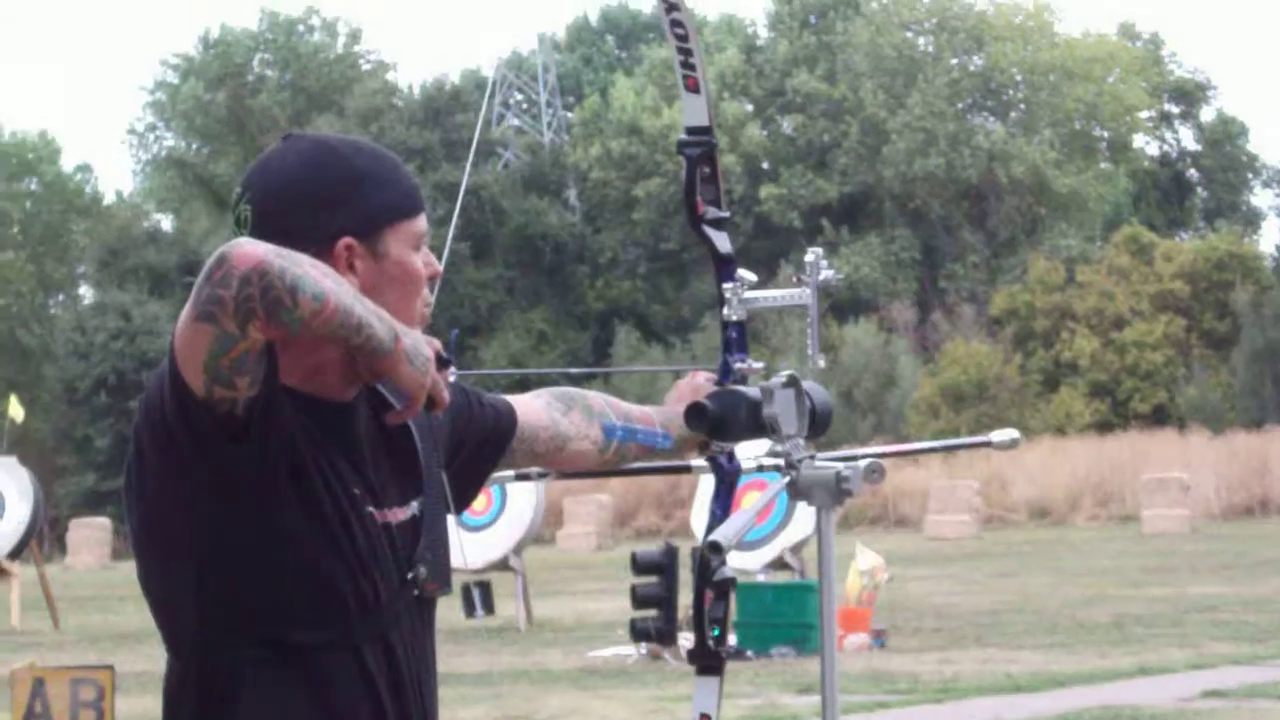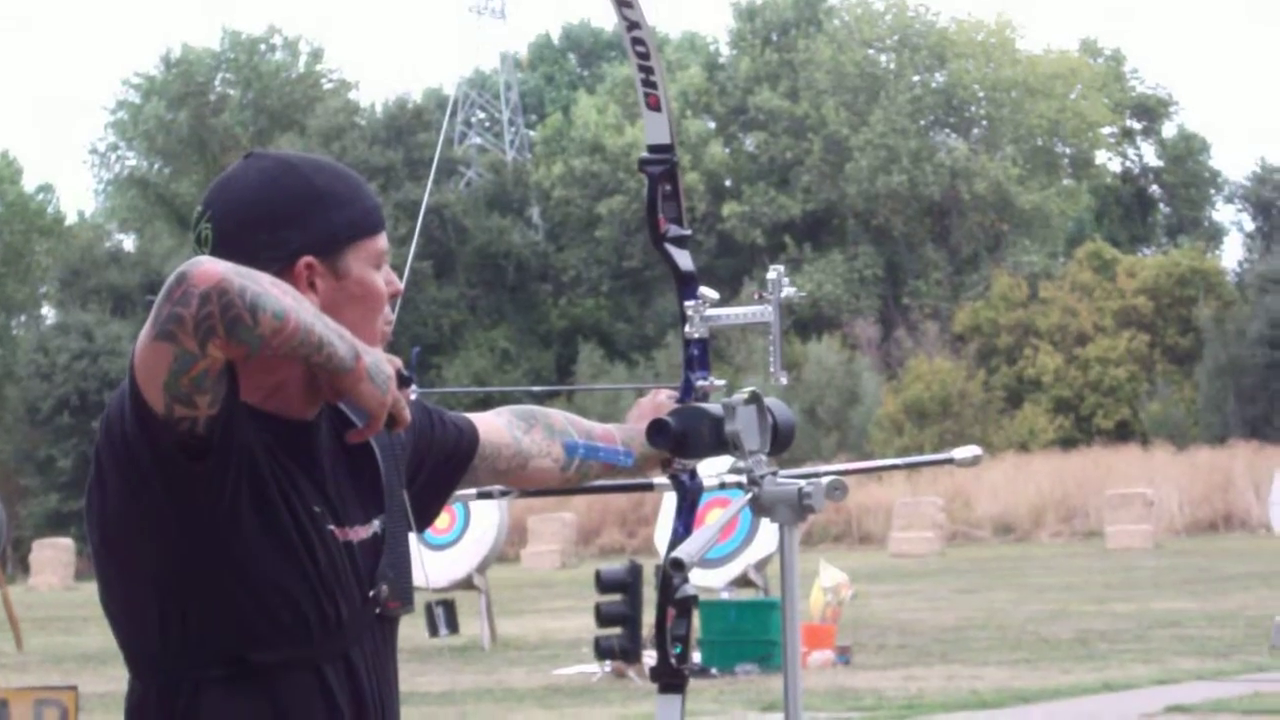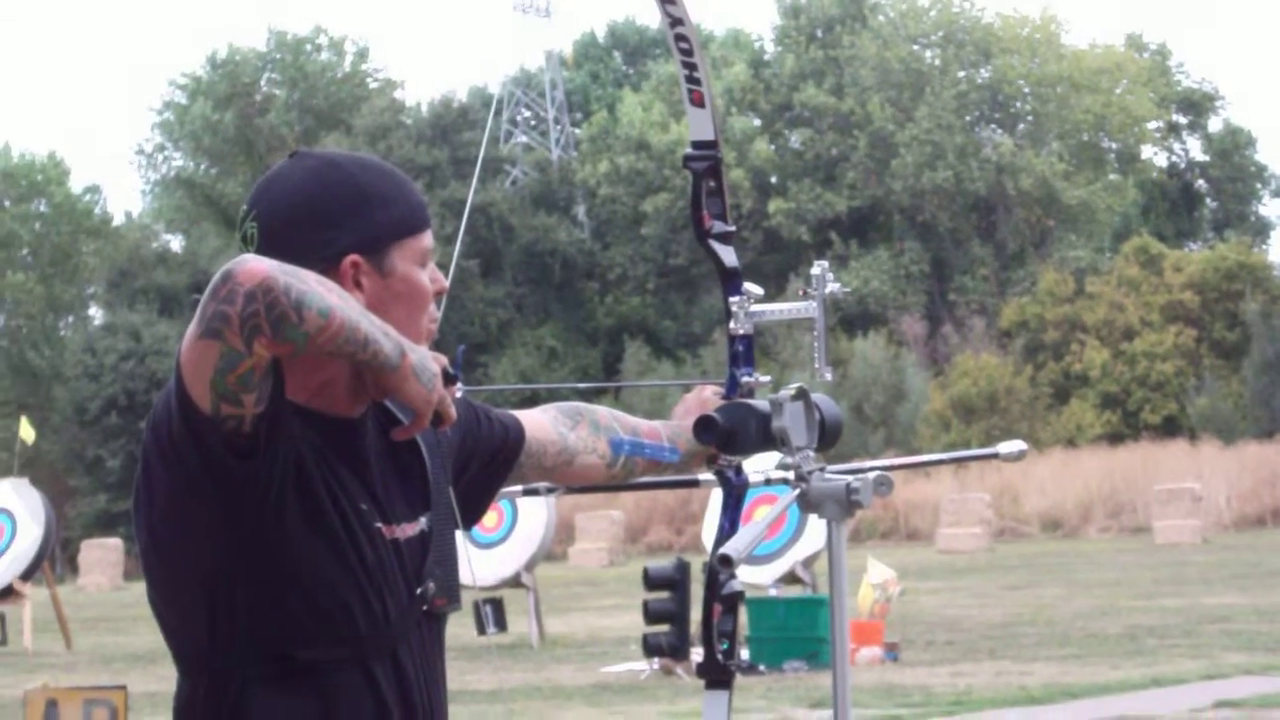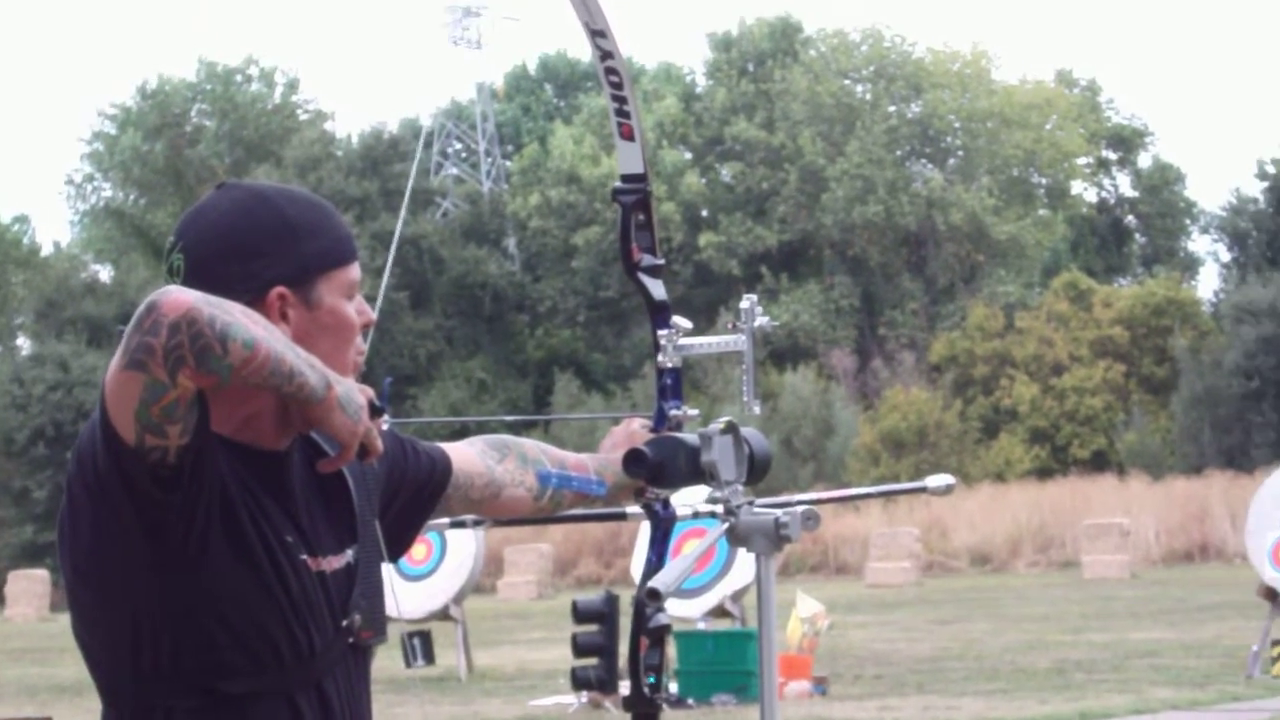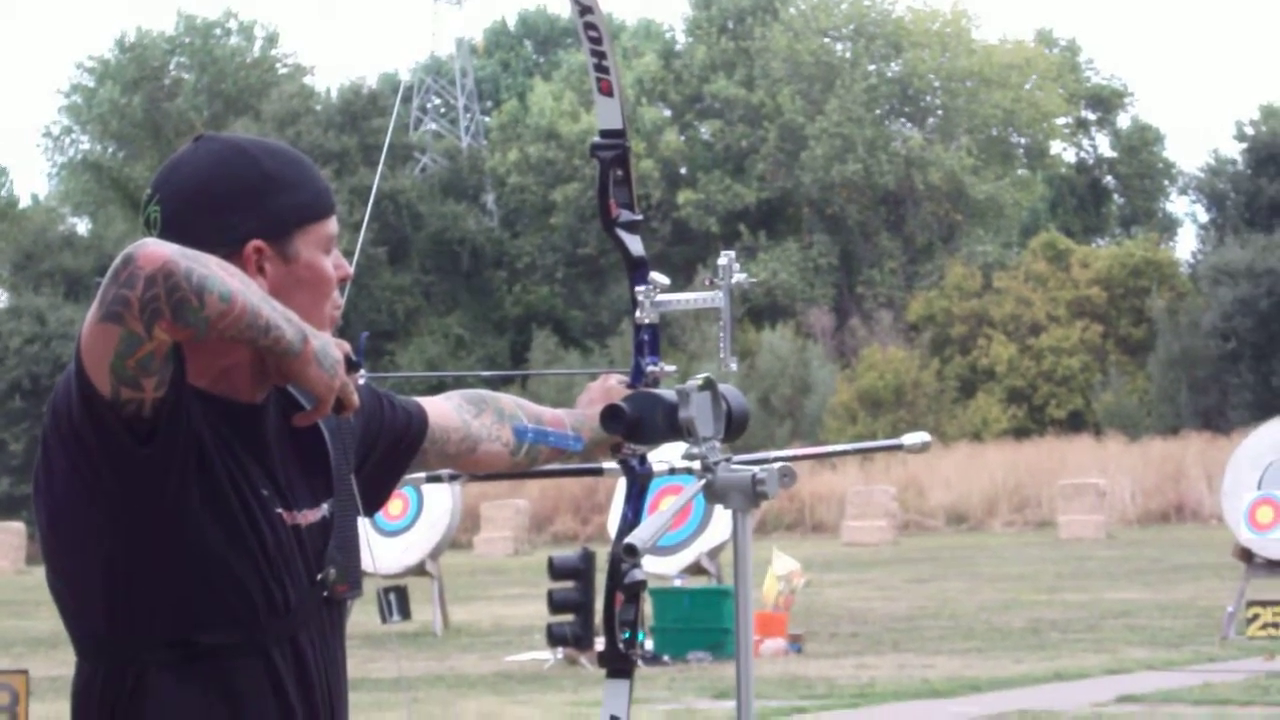
dt=0.5s
person 1, frame 1
left shoulder: (412, 413)
right shoulder: (221, 413)
left elbow: (553, 425)
right elbow: (243, 271)
left wrist: (670, 424)
right wrist: (386, 342)
person 1, frame 2
left shoulder: (372, 430)
right shoulder: (179, 434)
left elbow: (518, 442)
right elbow: (203, 290)
left wrist: (632, 440)
right wrist: (347, 358)
person 1, frame 3
left shoulder: (418, 430)
right shoulder: (221, 435)
left elbow: (561, 438)
right elbow: (249, 287)
left wrist: (679, 437)
right wrist: (392, 356)
person 1, frame 4
left shoulder: (345, 461)
right shoulder: (152, 460)
left elbow: (490, 469)
right elbow: (173, 317)
left wrist: (607, 470)
right wrist: (318, 387)
person 1, frame 5
left shoulder: (321, 413)
right shoulder: (115, 416)
left elbow: (468, 425)
right elbow: (150, 269)
left wrist: (582, 426)
right wrist: (294, 341)
